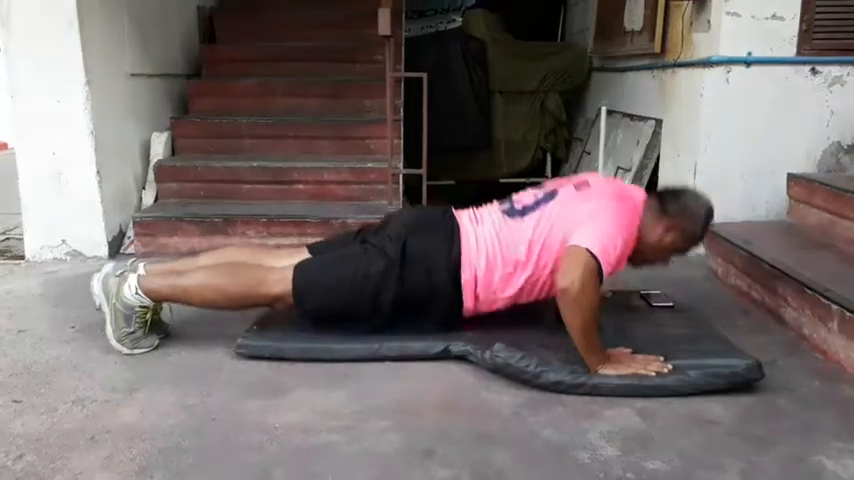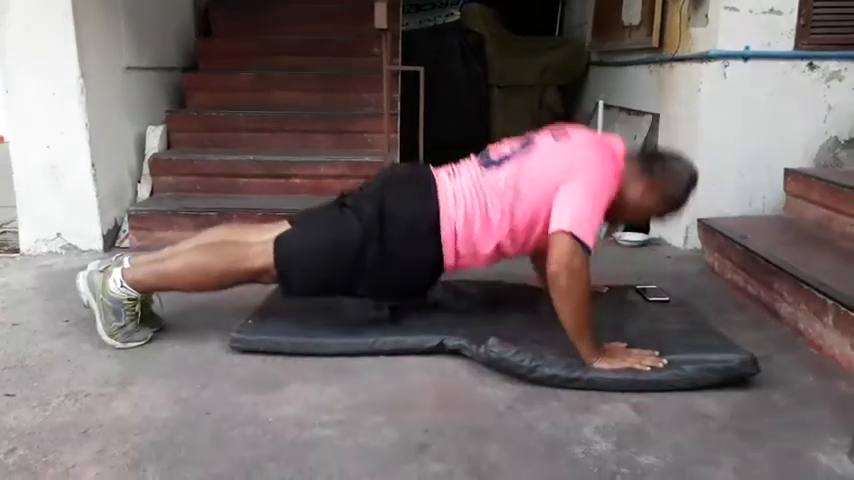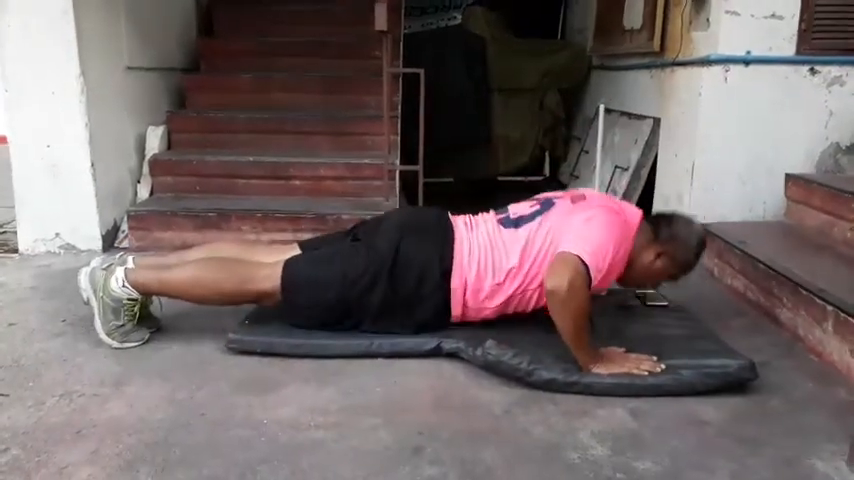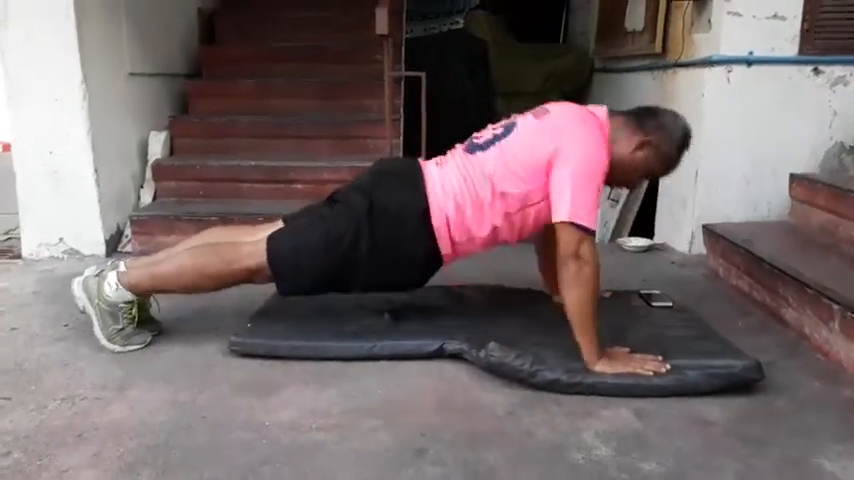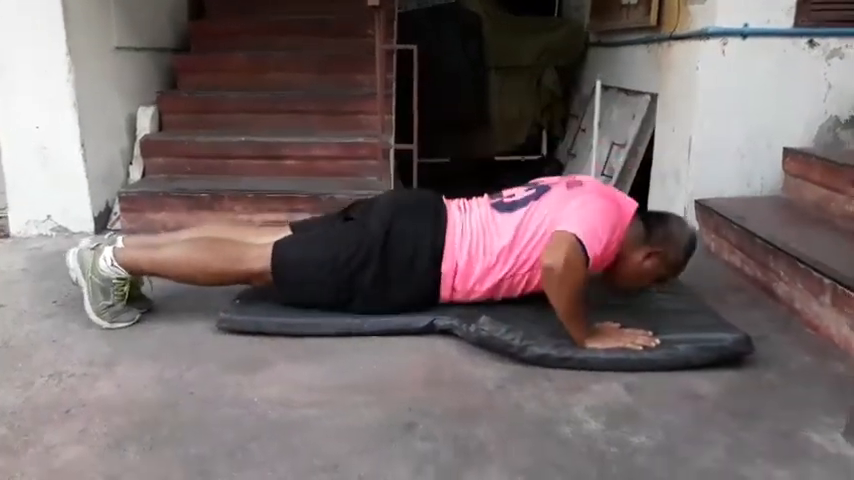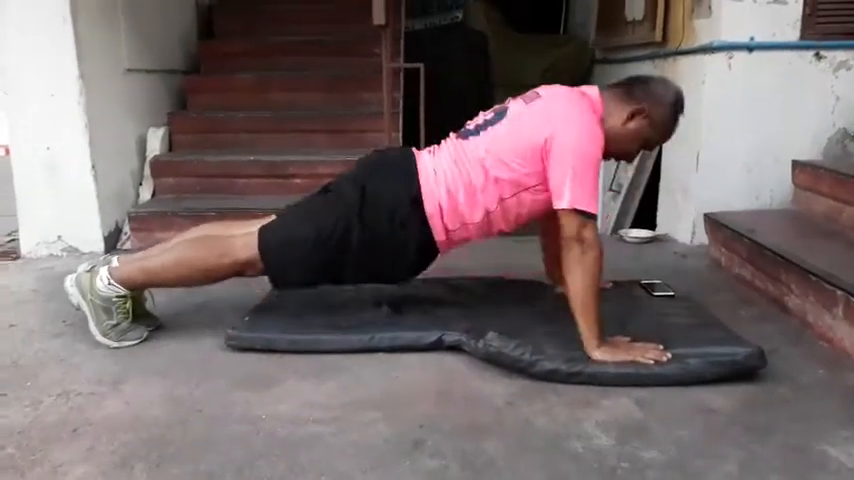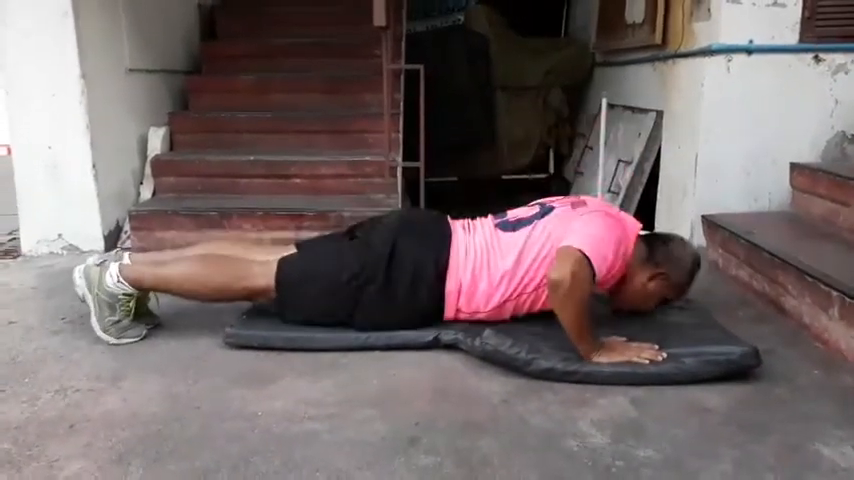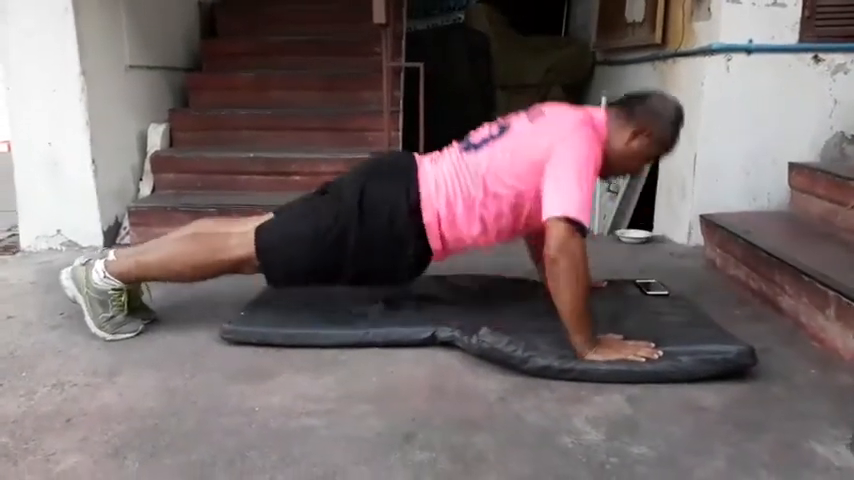
dt=0.5s
person 1, frame 1
left shoulder: (601, 190)
right shoulder: (618, 214)
right elbow: (573, 284)
left wrist: (583, 302)
right wrist: (598, 360)
left hip: (435, 235)
right hip: (432, 271)
left knee: (288, 263)
right knee: (282, 286)
left ankle: (139, 272)
right ankle: (139, 287)
person 1, frame 2
left shoulder: (580, 146)
right shoulder: (597, 169)
left elbow: (538, 218)
right elbow: (567, 262)
left wrist: (554, 290)
right wrist: (593, 353)
left hip: (416, 194)
right hip: (413, 229)
left knee: (266, 241)
right knee: (264, 260)
left ankle: (127, 267)
right ankle: (123, 282)
person 1, frame 3
left shoulder: (595, 207)
right shoulder: (613, 229)
right elbow: (560, 286)
left wrist: (578, 299)
right wrist: (591, 359)
left hip: (426, 236)
right hip: (422, 274)
left knee: (275, 259)
right knee: (269, 284)
left ankle: (129, 266)
right ankle: (125, 281)
person 1, frame 4
left shoulder: (572, 122)
right shoulder: (588, 143)
left elbow: (543, 219)
right elbow: (577, 252)
left wrist: (557, 291)
right wrist: (596, 357)
left hip: (407, 189)
right hip: (407, 222)
left knee: (264, 240)
right knee: (257, 260)
left ankle: (124, 272)
right ankle: (121, 284)
person 1, frame 5
left shoulder: (589, 193)
right shoulder: (607, 214)
right elbow: (557, 264)
left wrist: (570, 285)
right wrist: (585, 335)
left hip: (419, 218)
right hip: (413, 257)
left knee: (269, 241)
right knee: (259, 264)
left ankle: (121, 249)
right ankle: (116, 258)
person 1, frame 6
left shoulder: (565, 103)
right shoulder: (581, 123)
left elbow: (544, 212)
right elbow: (578, 236)
left wrist: (562, 280)
right wrist: (597, 345)
left hip: (401, 180)
right hip: (399, 211)
left knee: (255, 238)
right knee: (250, 254)
left ankle: (117, 270)
right ankle: (112, 279)
person 1, frame 7
left shoulder: (594, 215)
right shoulder: (610, 235)
right elbow: (564, 276)
left wrist: (575, 299)
right wrist: (593, 348)
left hip: (424, 239)
right hip: (419, 274)
left knee: (275, 259)
right knee: (266, 280)
left ankle: (133, 265)
right ankle: (121, 274)
person 1, frame 8
left shoulder: (564, 123)
right shoulder: (581, 140)
left elbow: (532, 213)
right elbow: (562, 249)
left wrist: (554, 276)
right wrist: (588, 344)
left hip: (401, 184)
right hip: (397, 216)
left knee: (256, 233)
right knee: (247, 251)
left ankle: (115, 263)
right ankle: (109, 273)
